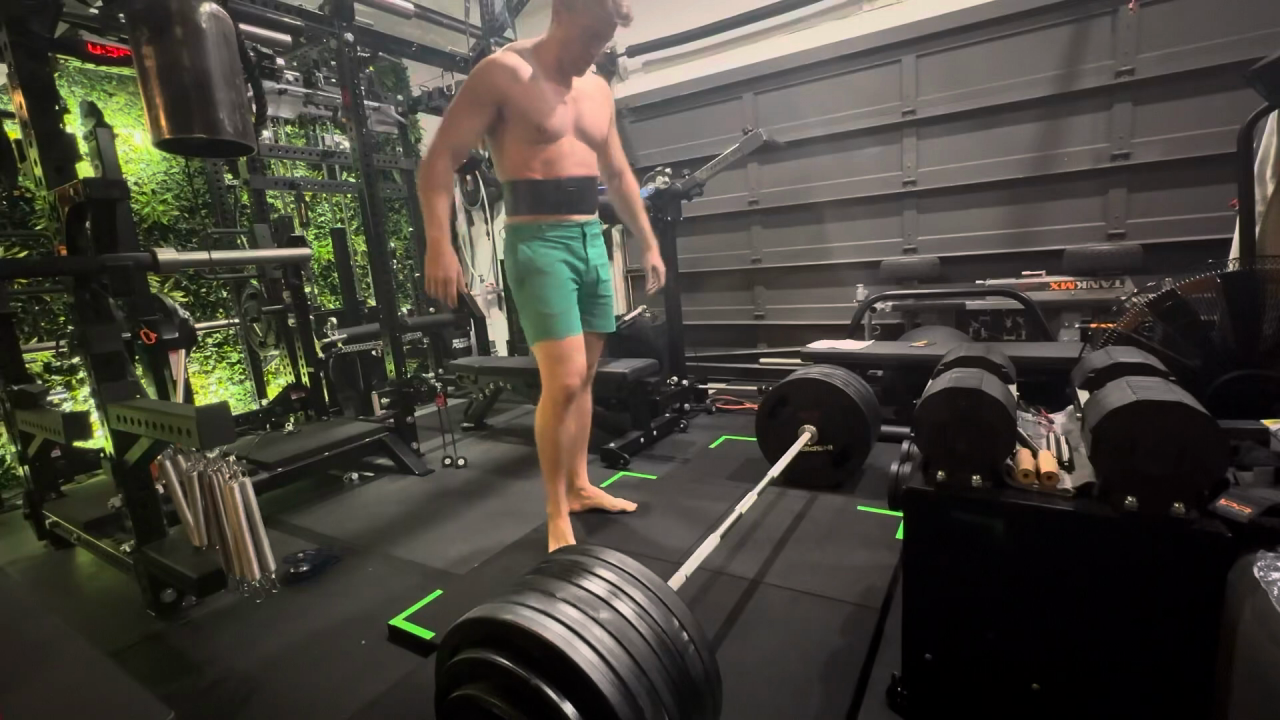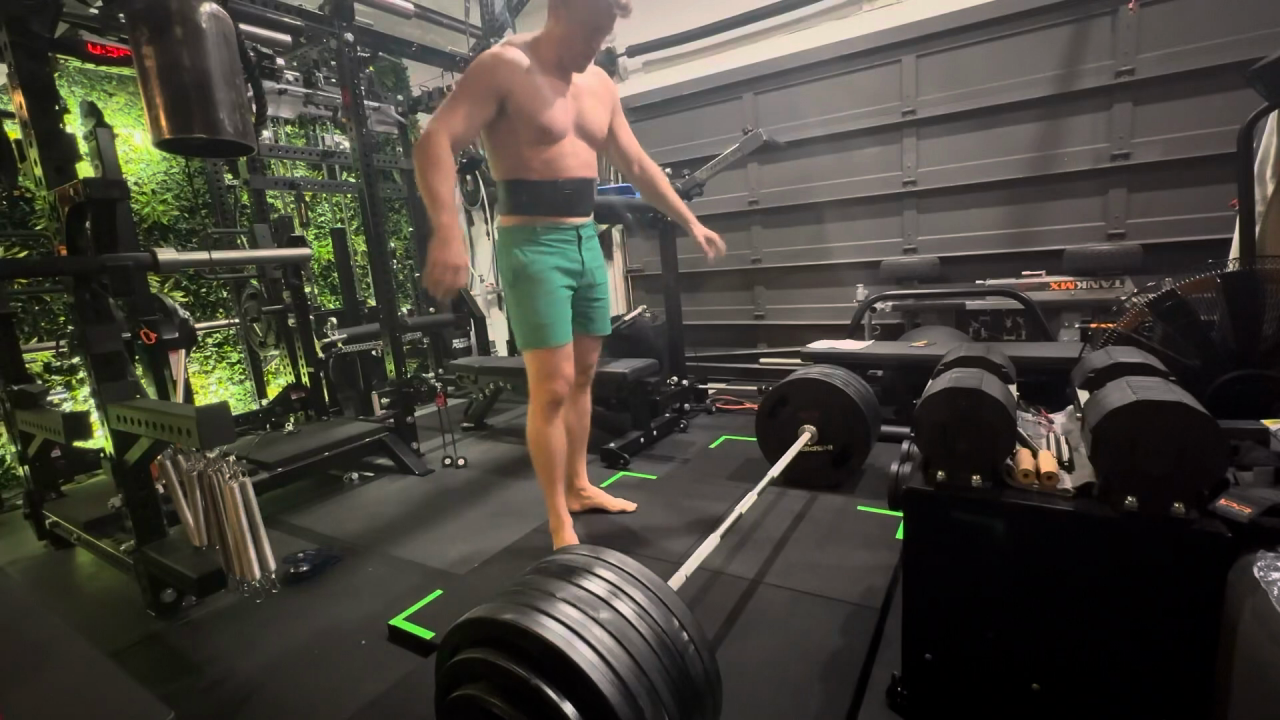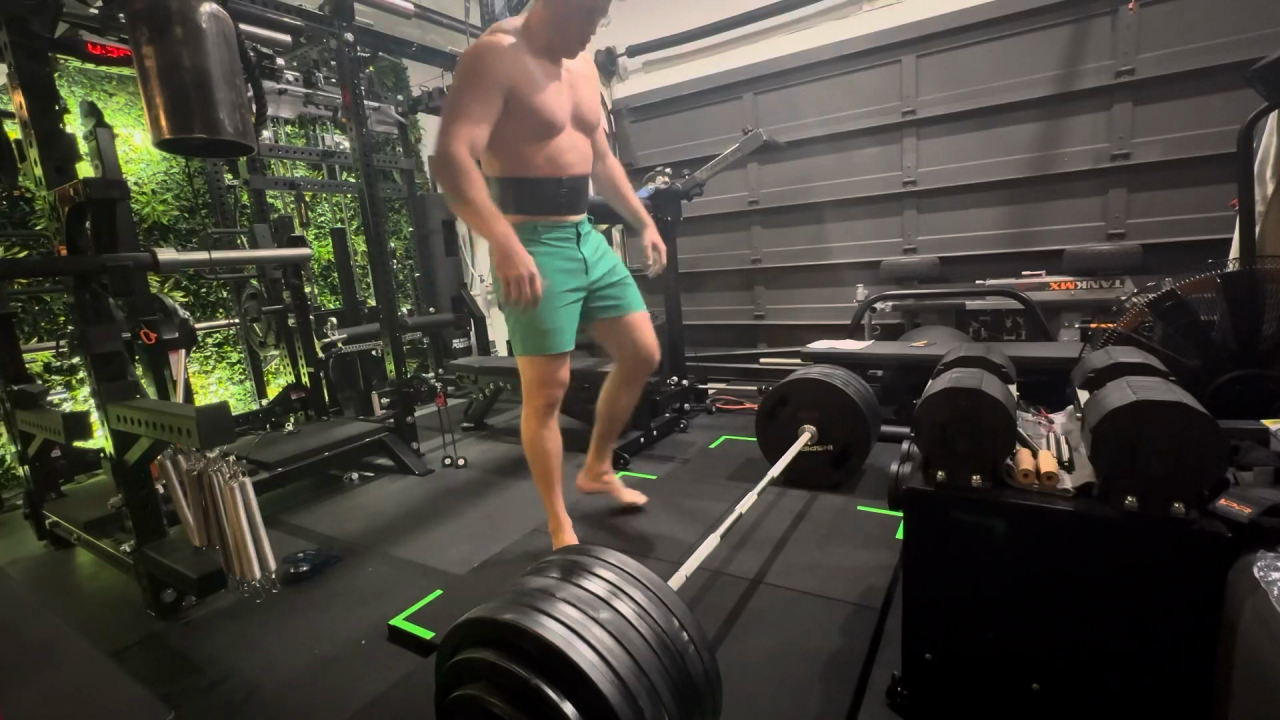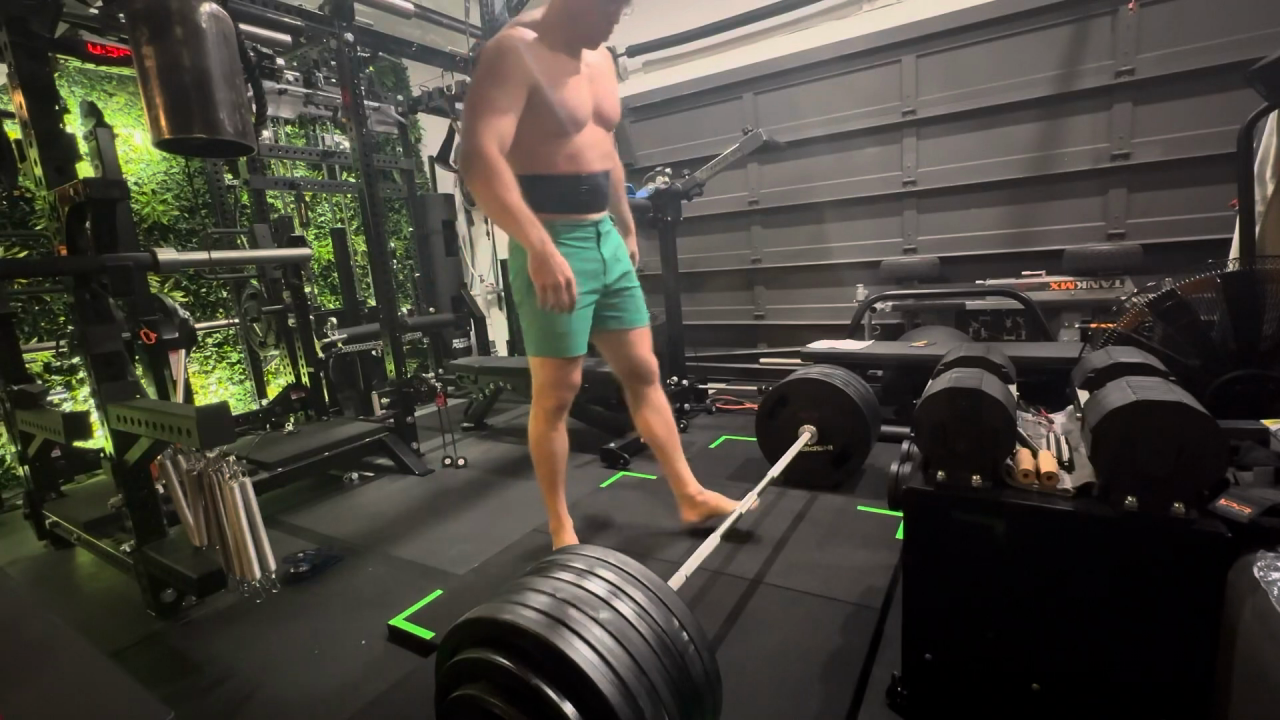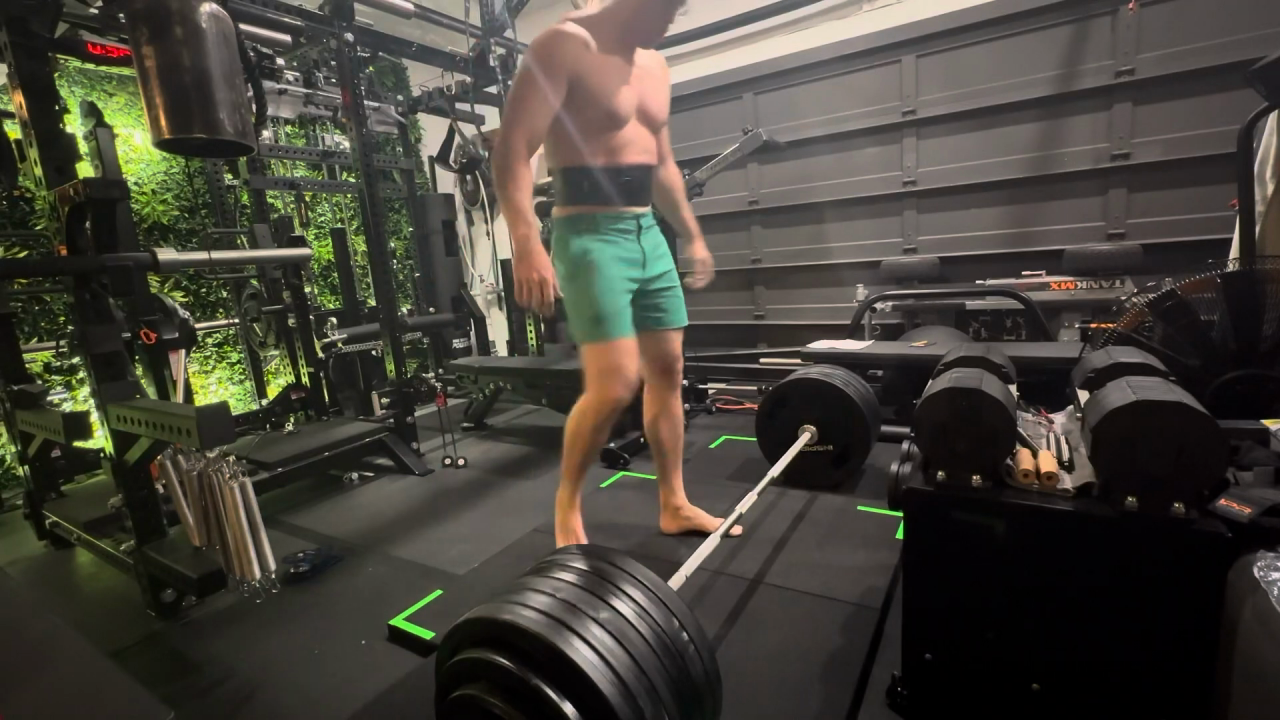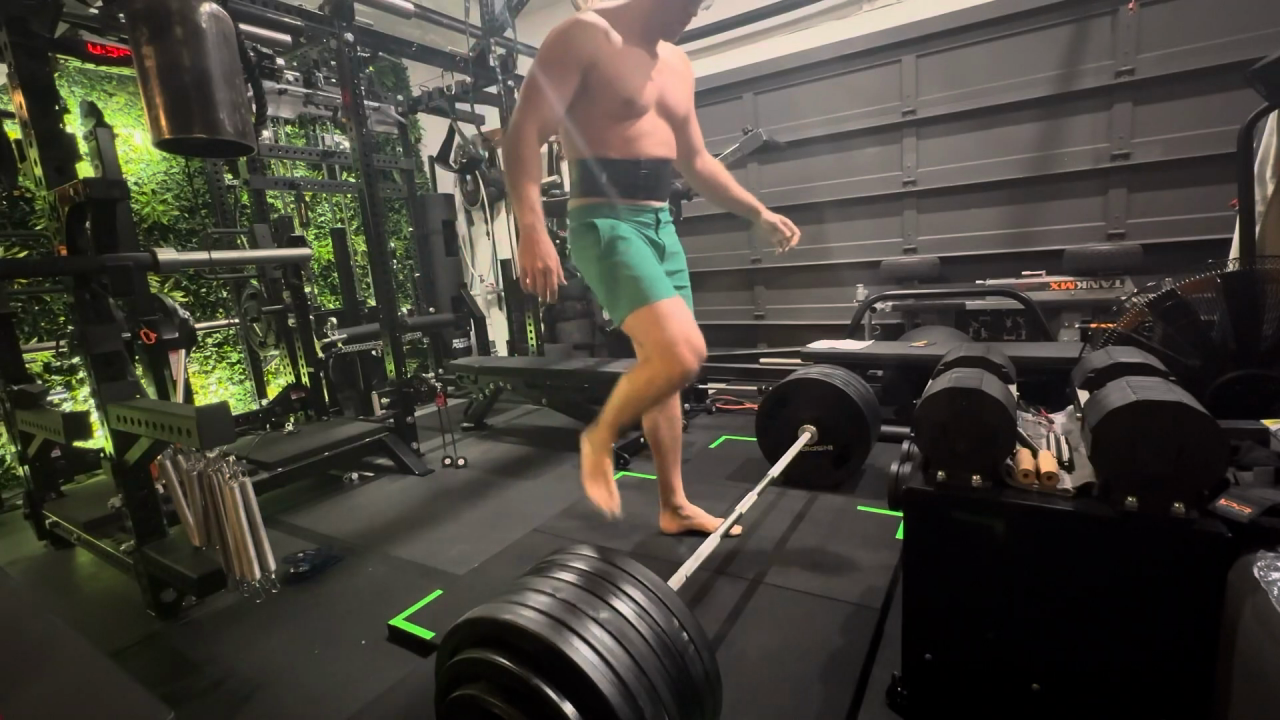
dt=0.3s
person 1, frame 1
left shoulder: (598, 91)
right shoulder: (503, 75)
left elbow: (620, 176)
right elbow: (440, 158)
left wrist: (649, 243)
right wrist: (439, 245)
left hip: (590, 240)
right hip: (537, 243)
left knee: (583, 375)
right knee: (564, 380)
left ankle: (579, 487)
right ankle: (557, 514)
person 1, frame 2
left shoulder: (598, 85)
right shoulder: (503, 68)
left elbow: (637, 164)
right elbow: (436, 143)
left wrist: (689, 221)
right wrist: (448, 231)
left hip: (585, 242)
right hip: (532, 246)
left knee: (582, 377)
right knee: (552, 389)
left ankle: (578, 486)
right ankle: (561, 527)
person 1, frame 3
left shoulder: (583, 66)
right shoulder: (495, 58)
right elbow: (453, 160)
left wrist: (644, 222)
right wrist: (506, 245)
left hip: (588, 237)
right hip: (534, 246)
left knee: (643, 355)
right knee: (547, 389)
left ankle: (598, 468)
right ankle: (560, 529)
person 1, frame 4
left shoulder: (600, 60)
right shoulder: (514, 52)
right elbow: (479, 157)
left wrist: (627, 229)
right wrist: (538, 247)
left hip: (605, 239)
right hip: (554, 245)
left knee: (643, 374)
right knee: (557, 392)
left ankle: (689, 496)
right ankle: (561, 530)
person 1, frame 5
left shoulder: (654, 66)
right shoulder: (565, 48)
right elbow: (512, 149)
left wrist: (694, 237)
right wrist: (528, 244)
left hip: (646, 233)
right hip: (589, 235)
left knee: (668, 374)
right knee: (616, 384)
left ankle: (674, 507)
right ankle: (568, 500)
person 1, frame 6
left shoulder: (677, 64)
left elbow: (696, 160)
right elbow: (523, 135)
left wrist: (760, 213)
right wrist: (532, 230)
left hip: (661, 226)
right hip: (606, 224)
left knee: (670, 365)
right knee: (683, 355)
left ankle: (674, 505)
right ankle: (602, 433)
